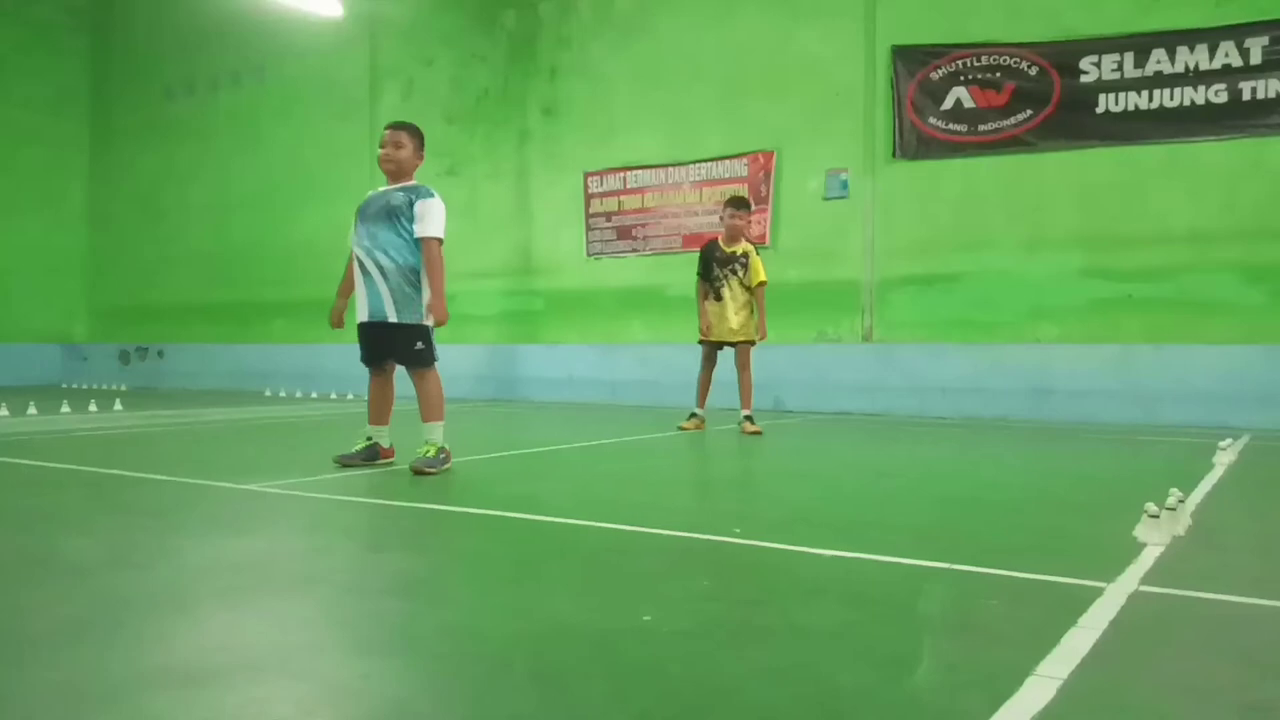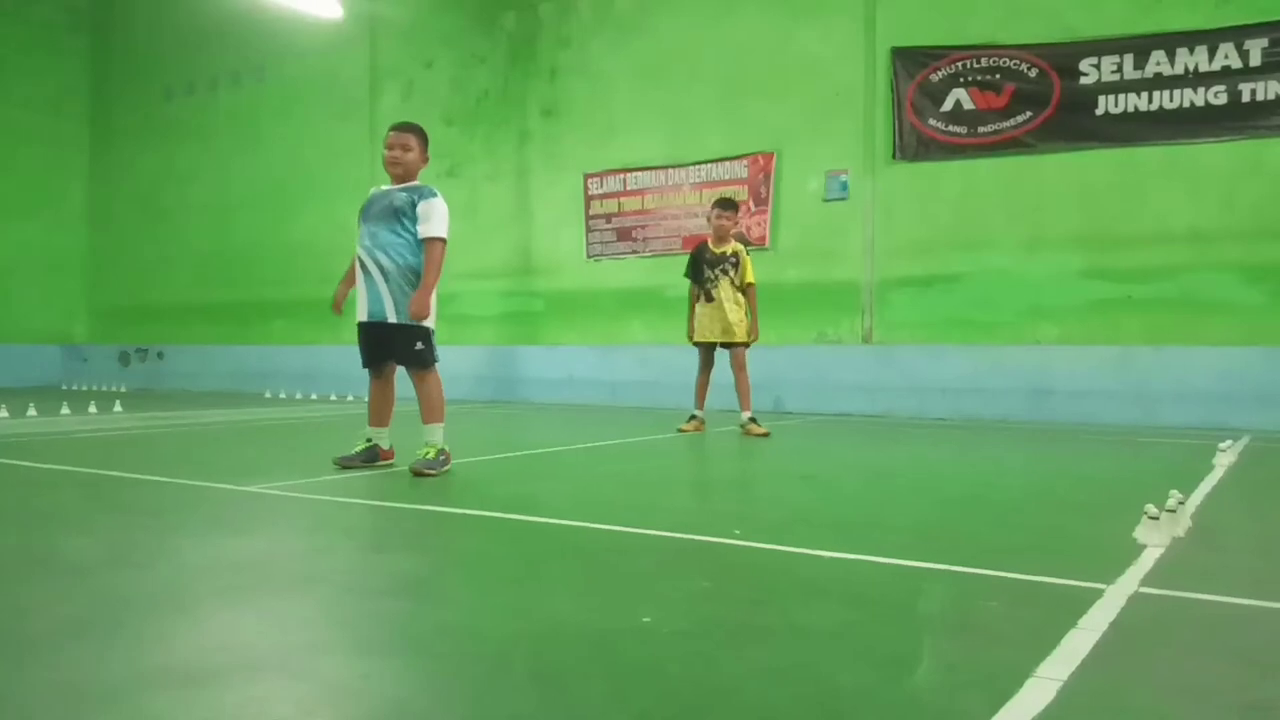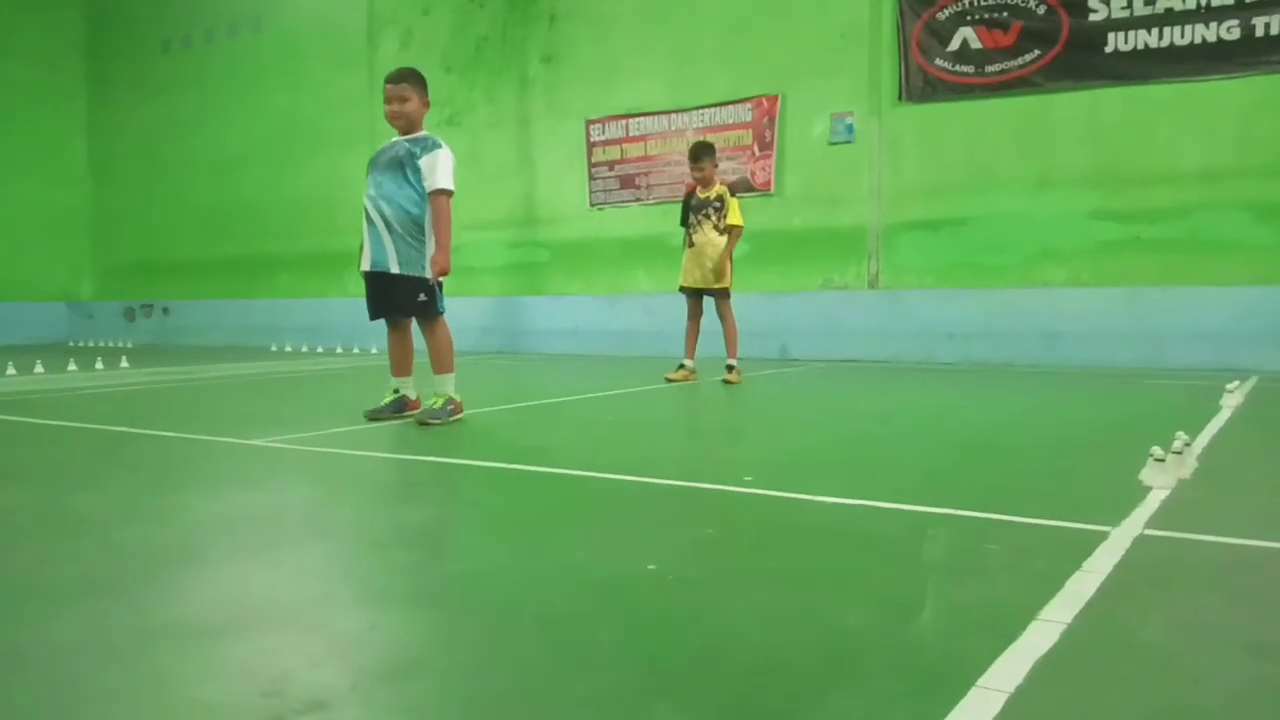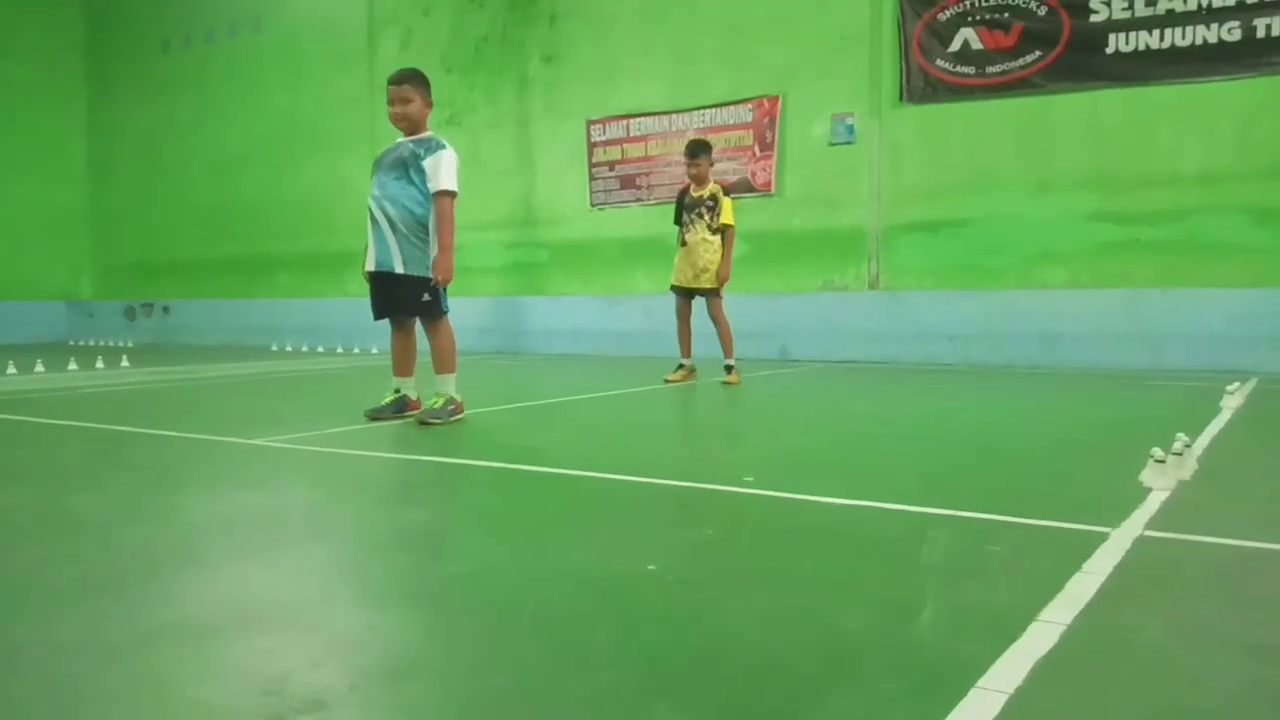
dt=0.7s
person 1, frame 1
left shoulder: (423, 198)
right shoulder: (368, 202)
left elbow: (431, 248)
right elbow: (356, 254)
left wrist: (438, 297)
right wrist: (341, 298)
left hip: (408, 305)
right hip: (371, 306)
left knee: (422, 368)
right knee: (378, 369)
left ankle: (436, 445)
right ankle: (378, 442)
person 1, frame 2
left shoulder: (427, 198)
right shoulder: (373, 199)
left elbow: (435, 247)
left wrist: (424, 294)
right wrist: (344, 285)
left hip: (408, 305)
right hip: (372, 306)
left knee: (422, 369)
right knee: (379, 370)
left ankle: (436, 446)
right ankle: (378, 443)
person 1, frame 3
left shoulder: (431, 149)
right shoulder: (383, 153)
left elbow: (440, 200)
left wrist: (442, 250)
right wrist: (367, 251)
left hip: (415, 256)
right hip: (380, 258)
left knee: (431, 319)
right knee: (395, 322)
left ankle: (447, 396)
right ankle: (404, 394)
person 1, frame 4
left shoulder: (436, 150)
right shoulder: (387, 155)
left elbow: (444, 202)
left wrist: (445, 254)
right wrist: (370, 255)
left hip: (420, 257)
right hip: (385, 258)
left knee: (435, 319)
right knee: (399, 322)
left ankle: (448, 396)
right ankle: (404, 394)
person 2, frame 1
left shoulder: (749, 251)
right shoulder: (709, 248)
left elbow: (758, 286)
right elbow: (701, 283)
left wrist: (762, 319)
right wrist: (702, 316)
left hip: (741, 317)
right hip: (714, 317)
left knee: (743, 364)
right knee: (707, 363)
left ankle: (746, 416)
right ankle: (698, 414)
person 2, frame 2
left shoulder: (740, 251)
right shoulder: (700, 251)
left elbow: (750, 286)
right elbow: (694, 287)
left wrist: (754, 321)
right wrist: (690, 321)
left hip: (734, 318)
right hip: (706, 318)
left knee: (739, 365)
right knee: (704, 365)
left ankle: (747, 418)
right ankle: (697, 416)
person 2, frame 3
left shoulder: (726, 193)
right shoulder: (690, 196)
left elbow: (737, 227)
left wrist: (724, 255)
right wrist: (686, 259)
left hip: (717, 264)
right hip: (693, 265)
left knee: (724, 311)
right knee: (693, 314)
left ankle: (732, 365)
right ankle: (688, 365)
person 2, frame 4
left shoulder: (719, 193)
right shoulder: (684, 195)
left elbow: (729, 228)
left wrist: (726, 263)
right wrist: (679, 257)
left hip: (710, 264)
right hip: (685, 264)
left knee: (716, 313)
right knee: (682, 313)
left ankle: (730, 365)
right ankle: (687, 365)
